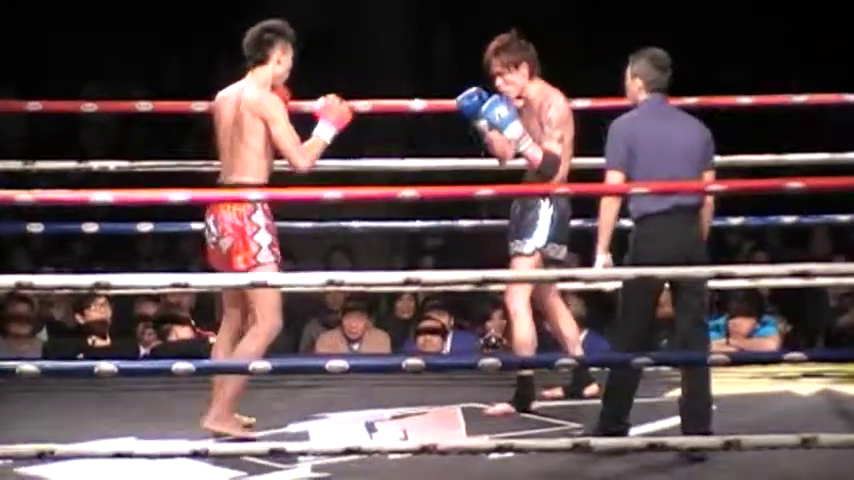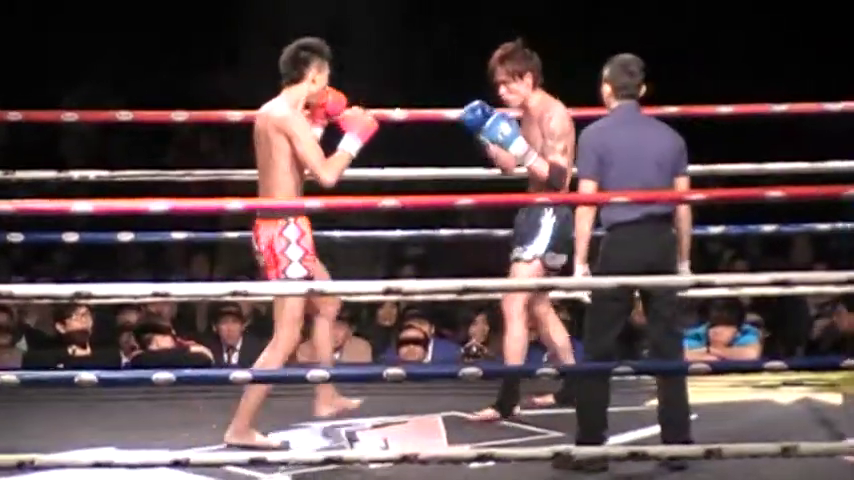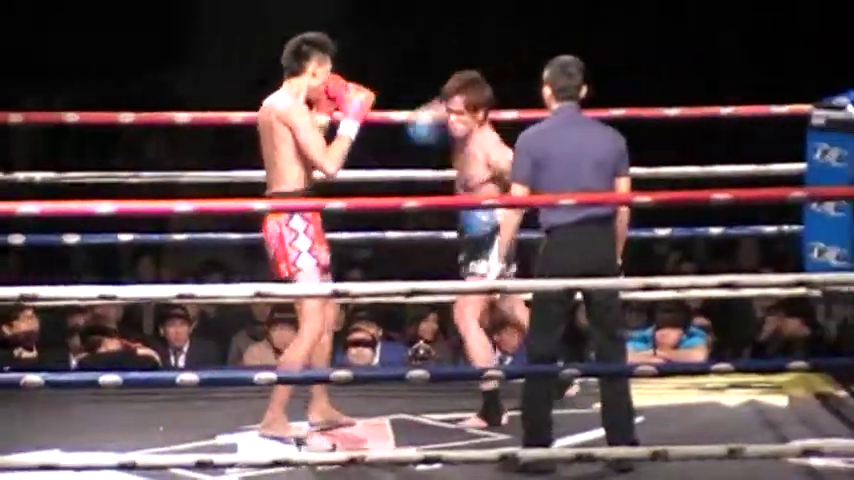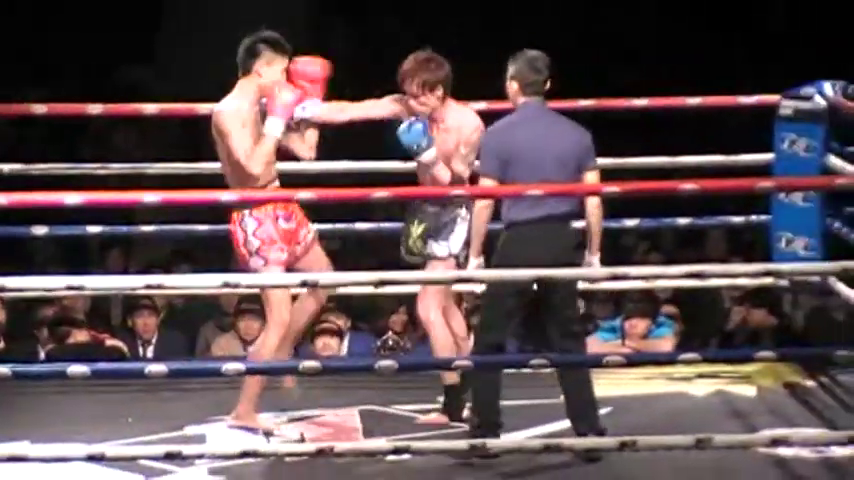
dt=0.4s
person 1, frame 1
left shoulder: (225, 97)
right shoulder: (264, 99)
right elbow: (301, 162)
right wrist: (328, 126)
left hip: (224, 210)
right hip: (247, 212)
left knee: (235, 319)
right knee: (268, 321)
left ankle: (220, 411)
right ankle: (222, 411)
person 1, frame 2
left shoulder: (268, 113)
right shoulder: (289, 116)
right elbow: (326, 176)
left wrist: (318, 124)
right wrist: (354, 138)
left hip: (279, 225)
right hip: (286, 228)
left knee: (328, 305)
right knee: (285, 337)
left ankle: (327, 398)
right ankle: (241, 425)
person 1, frame 3
left shoulder: (274, 104)
right shoulder: (291, 106)
right elbow: (329, 164)
left wrist: (332, 113)
right wrist: (352, 119)
left hip: (296, 218)
right hip: (293, 220)
left knee: (326, 313)
right knee: (313, 325)
left ankle: (320, 407)
right ankle: (274, 418)
person 1, frame 4
left shoulder: (262, 105)
right shoulder: (228, 111)
left elbow: (305, 148)
right elbow: (254, 167)
left wrist: (311, 99)
right wrist: (279, 119)
left hip: (280, 209)
right hip: (255, 216)
left knee: (322, 285)
right knee: (280, 320)
left ankle: (276, 362)
right ankle: (245, 411)
person 2, frame 1
left shoulder: (625, 126)
right shoulder: (697, 128)
left elbow: (613, 194)
right elbow: (707, 197)
left wrist: (602, 249)
left hip: (651, 234)
right hip: (690, 235)
left knee: (631, 336)
right knee: (693, 335)
left ankle: (612, 429)
right ankle: (698, 433)
person 2, frame 2
left shoulder: (595, 135)
right shoulder: (669, 136)
left elbow: (587, 203)
right elbow: (682, 205)
left wrist: (580, 260)
right wrist: (683, 259)
left hip: (620, 244)
right hip: (660, 243)
left knee: (598, 347)
right knee: (667, 344)
left ankle: (591, 446)
right ankle: (677, 442)
person 2, frame 3
left shoulder: (533, 139)
right shoulder: (611, 138)
left elbow: (516, 206)
right elbow: (623, 207)
left wrist: (500, 258)
left hip: (560, 246)
right hip: (601, 244)
left knee: (542, 349)
right knee: (610, 346)
left ankle: (537, 448)
right ankle: (623, 445)
person 2, frame 4
left shoulder: (498, 135)
right shoulder: (576, 134)
left elbow: (485, 203)
right elbow: (593, 202)
left wrist: (474, 254)
right wrist: (593, 251)
left hip: (517, 243)
right hip: (560, 241)
left knee: (488, 339)
right knee: (568, 339)
left ankle: (485, 432)
right ankle: (588, 434)
person 3, frame 1
left shoulder: (553, 104)
right shoulder: (528, 105)
left elbow: (550, 167)
right elbow: (504, 154)
left wrist: (514, 130)
right wrist: (482, 121)
left hip: (547, 206)
right hip: (532, 204)
left knee: (516, 298)
right knee: (546, 296)
left ankle: (523, 394)
right ankle: (581, 376)
person 3, frame 2
left shoulder: (553, 115)
right shoulder: (530, 116)
left elbow: (557, 178)
right elbow: (508, 167)
left wrist: (518, 146)
right wrist: (484, 133)
left hip: (549, 216)
right hip: (540, 215)
left knee: (514, 305)
right knee: (537, 306)
left ankle: (506, 400)
person 3, frame 3
left shoulder: (495, 151)
right shoulder: (455, 123)
right elbow: (425, 117)
left wrist: (493, 218)
right wrist: (427, 118)
left hip: (498, 238)
right hip: (476, 235)
left knee: (465, 318)
right knee: (514, 311)
left ankle: (493, 409)
person 3, frame 4
left shoulder: (470, 125)
right shoulder: (405, 107)
left elbow: (459, 184)
right elbow: (346, 112)
left wrist: (426, 152)
left hip: (455, 214)
right hip: (425, 210)
left knee: (428, 306)
right knee: (446, 303)
left ankle: (454, 403)
